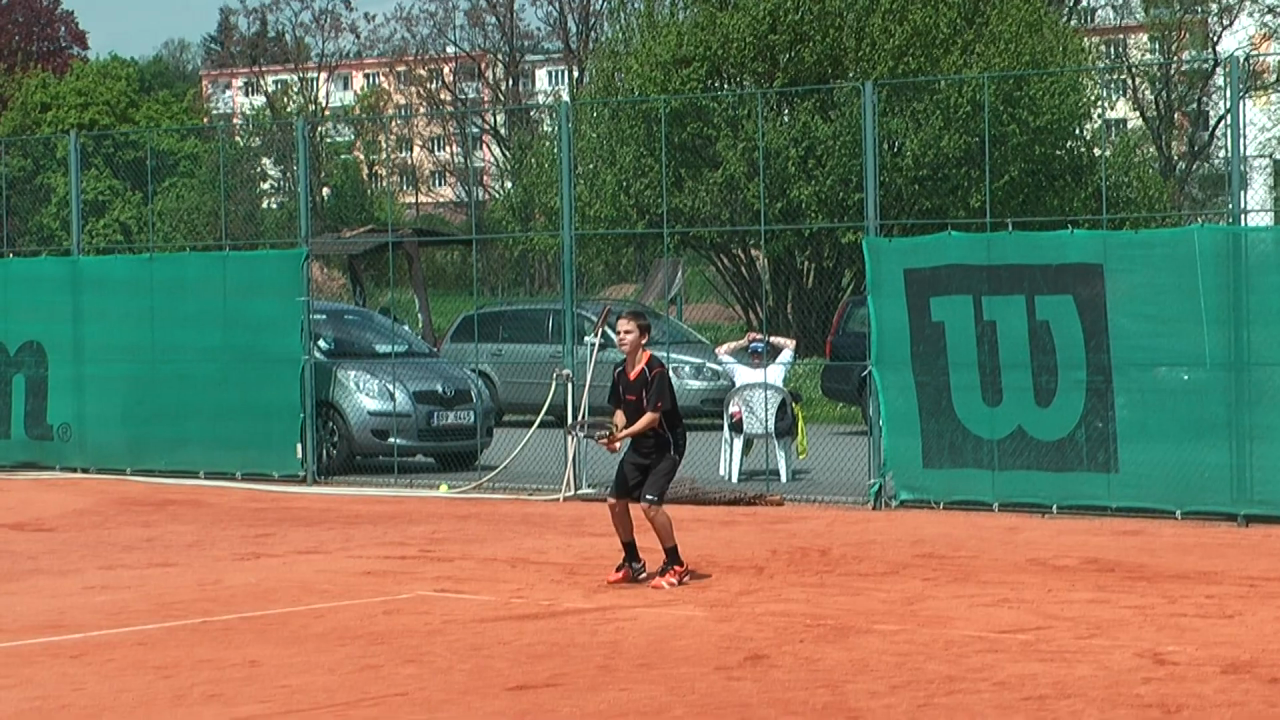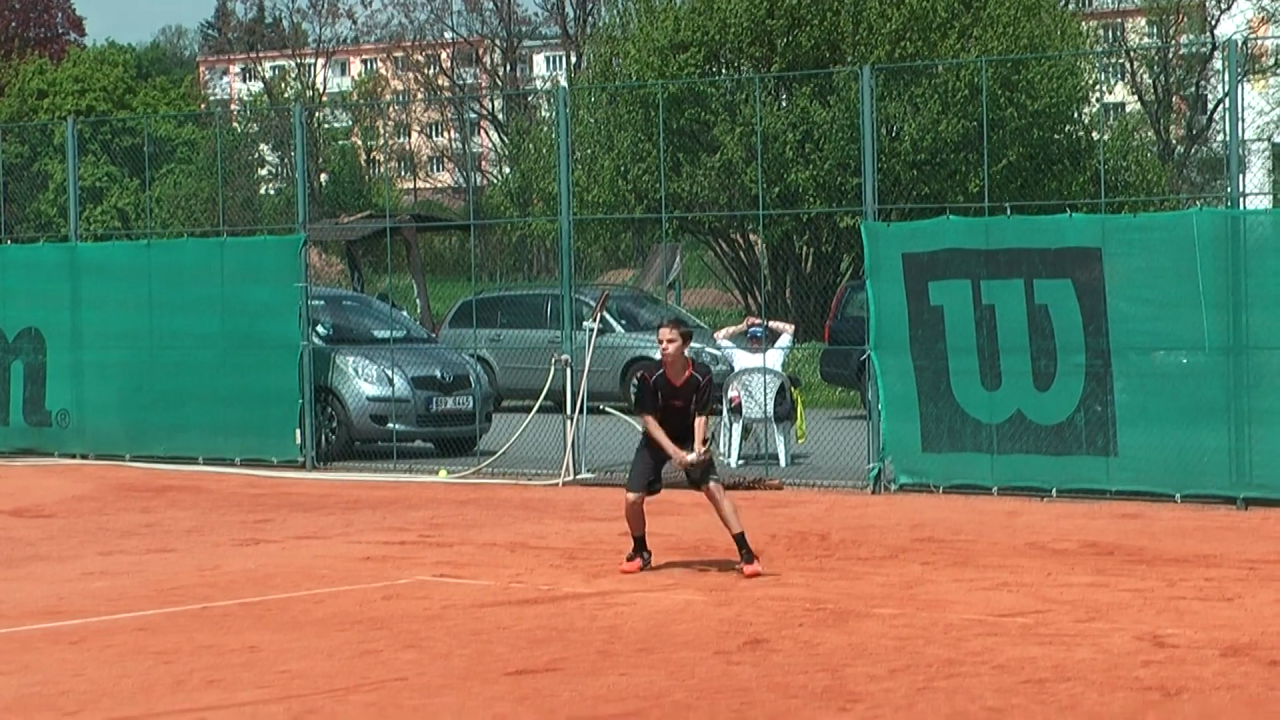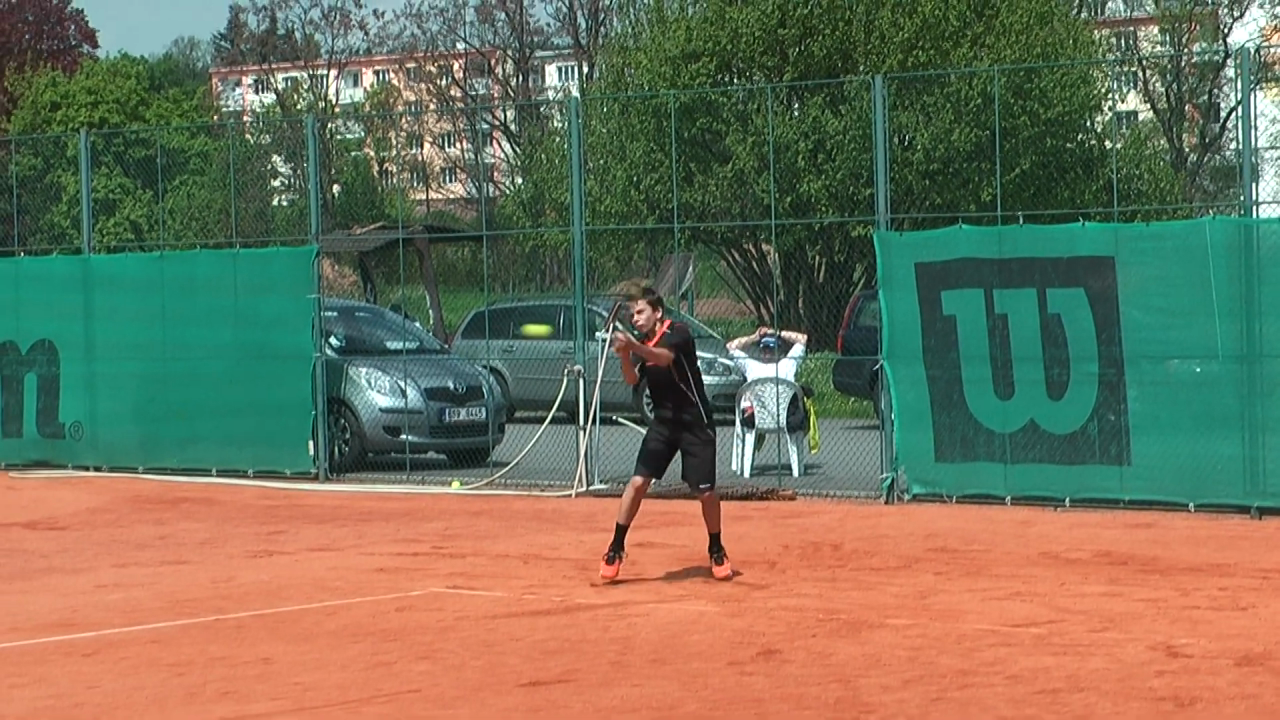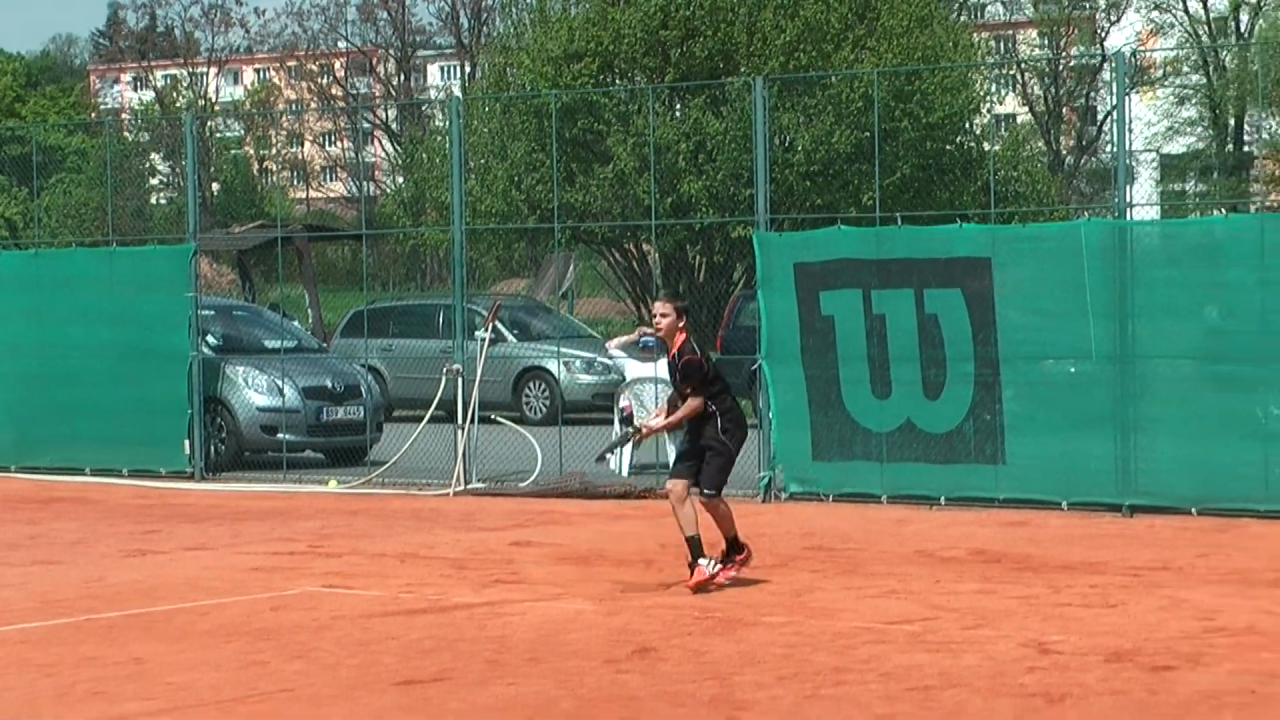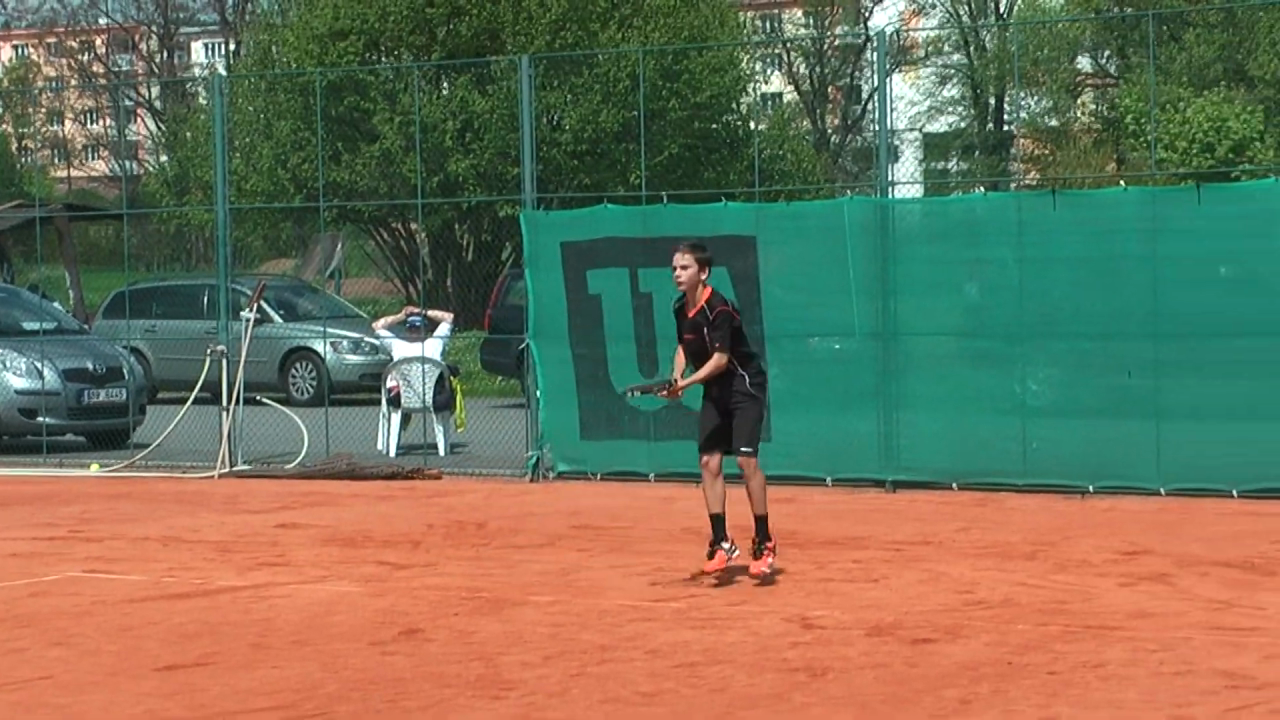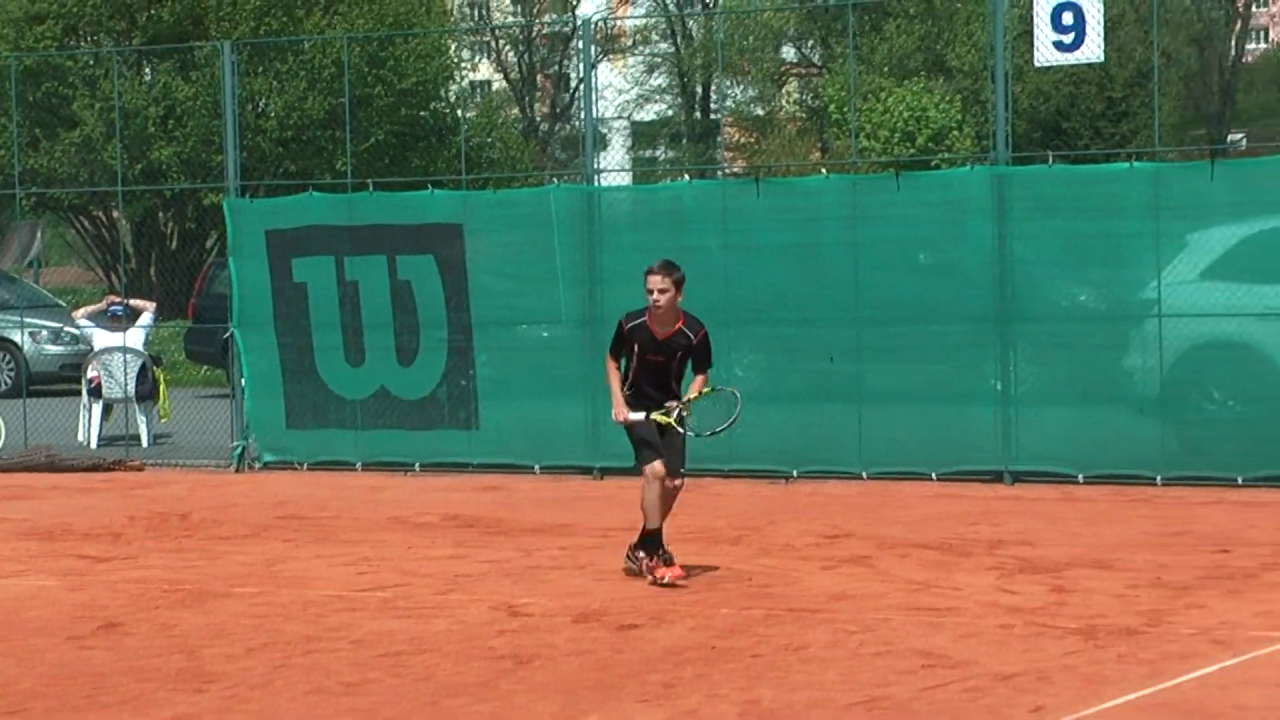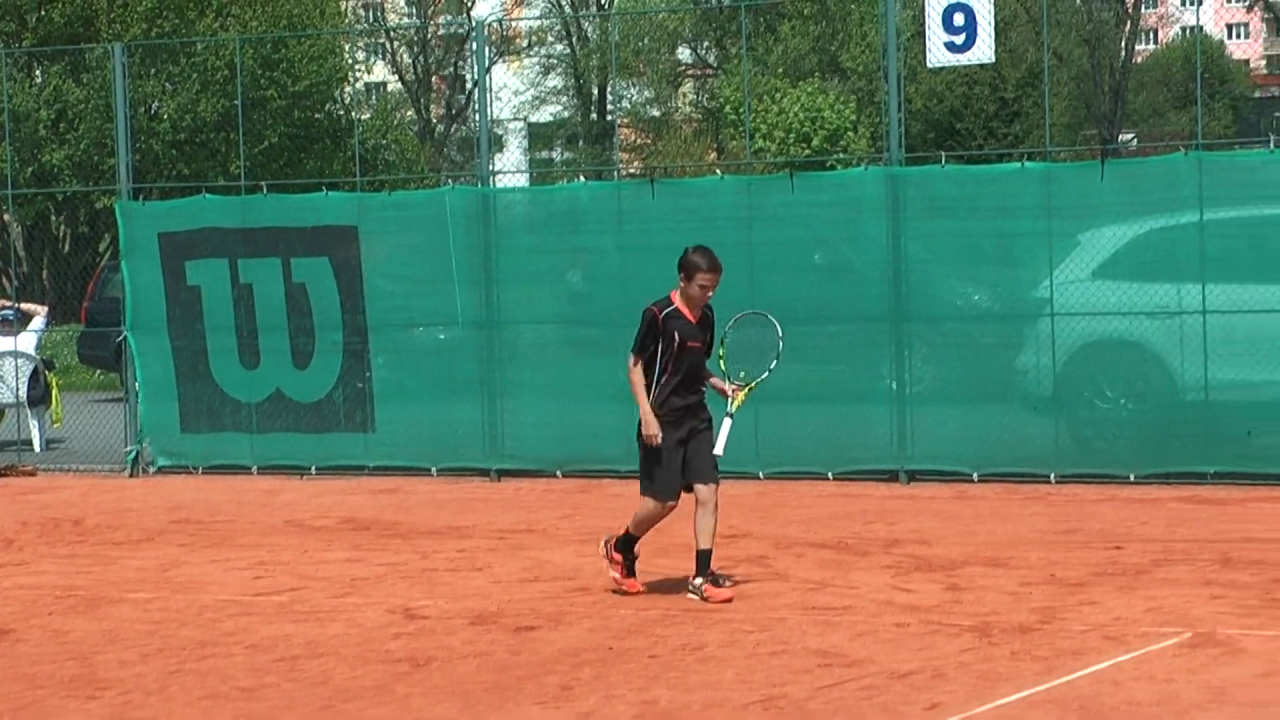
dt=0.7s
person 1, frame 1
left shoulder: (656, 370)
right shoulder: (620, 371)
left elbow: (654, 415)
right elbow: (620, 410)
left wrist: (622, 435)
right wrist: (615, 438)
left hip: (667, 445)
right hip: (638, 447)
left knee: (651, 503)
right knee: (616, 502)
left ankle: (676, 565)
right ankle: (633, 562)
person 1, frame 2
left shoulder: (702, 375)
right shoulder: (650, 378)
left elbow: (701, 416)
right elbow: (648, 418)
left wrist: (698, 447)
right wrist: (673, 452)
left hip: (692, 440)
right hip: (658, 441)
left knee: (714, 489)
right knee: (632, 498)
left ankle: (747, 553)
right ankle: (640, 552)
person 1, frame 3
left shoulder: (679, 334)
right shoulder: (640, 344)
left elbow: (666, 357)
right elbow: (630, 376)
left wrist: (633, 344)
right wrist: (624, 349)
left hip: (695, 423)
right hip: (663, 423)
left knee: (706, 492)
right knee: (637, 484)
left ankle: (717, 551)
right ankle: (615, 551)
person 1, frame 4
left shoulder: (690, 355)
right shoulder: (674, 349)
left elbow: (697, 402)
left wrist: (663, 424)
right wrist: (664, 410)
left hip: (723, 427)
right hip: (699, 429)
left knee: (709, 498)
right knee: (676, 490)
left ankle: (736, 551)
right ankle: (702, 561)
person 1, frame 5
left shoulder: (719, 309)
right shoulder: (680, 307)
left elbow: (722, 357)
right elbow: (683, 346)
left wrist: (684, 384)
right wrist: (676, 376)
left hip: (743, 386)
right hip: (714, 391)
left knee: (747, 458)
right knee: (710, 464)
left ankle: (764, 542)
right ankle: (721, 542)
person 1, frame 6
left shoulder: (695, 332)
right shoulder: (630, 324)
left elbow: (702, 374)
right elbow: (612, 360)
left wrist: (685, 402)
right wrist: (617, 400)
left hip: (670, 408)
right hip: (636, 408)
left knee: (673, 483)
right knee: (654, 470)
left ankle: (642, 549)
right ankle: (653, 551)
person 1, frame 7
left shoulder: (706, 315)
right shoulder: (658, 315)
right elbow: (636, 365)
left wrist: (721, 385)
right wrist: (646, 414)
left hip: (696, 418)
right hip: (662, 419)
left knee: (707, 493)
right knee: (663, 499)
left ankle: (702, 577)
right ankle: (619, 549)
